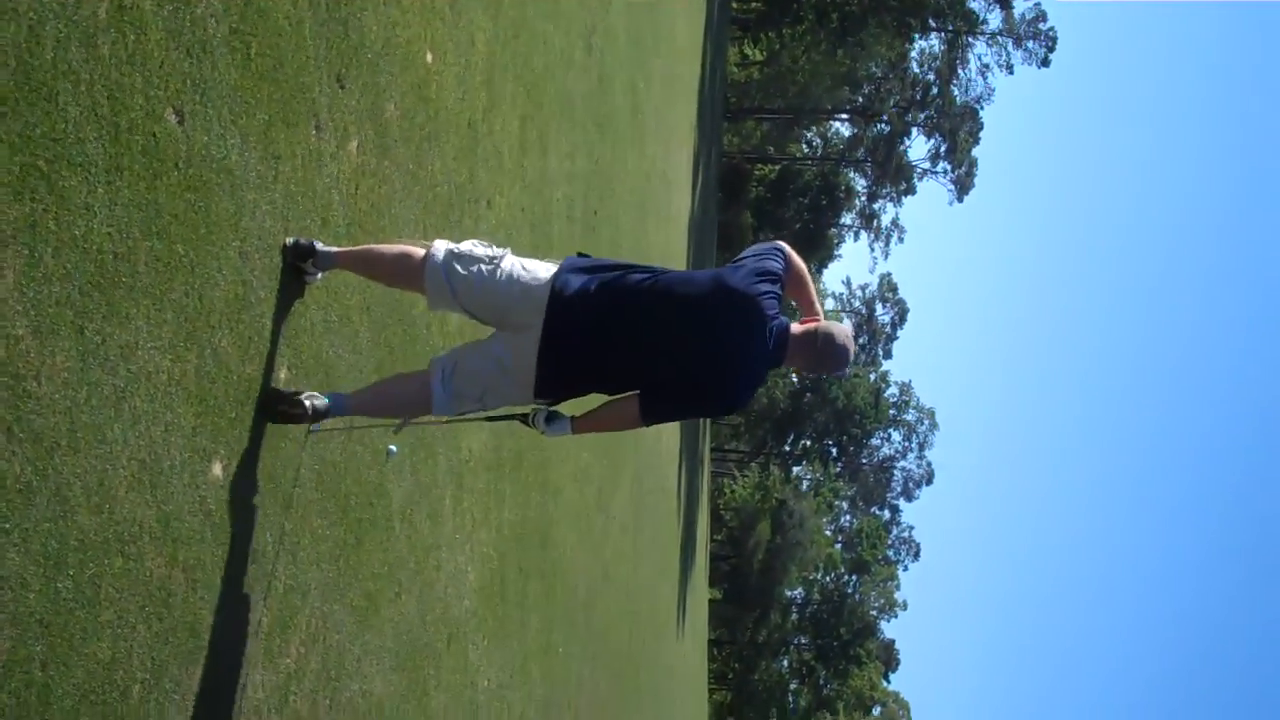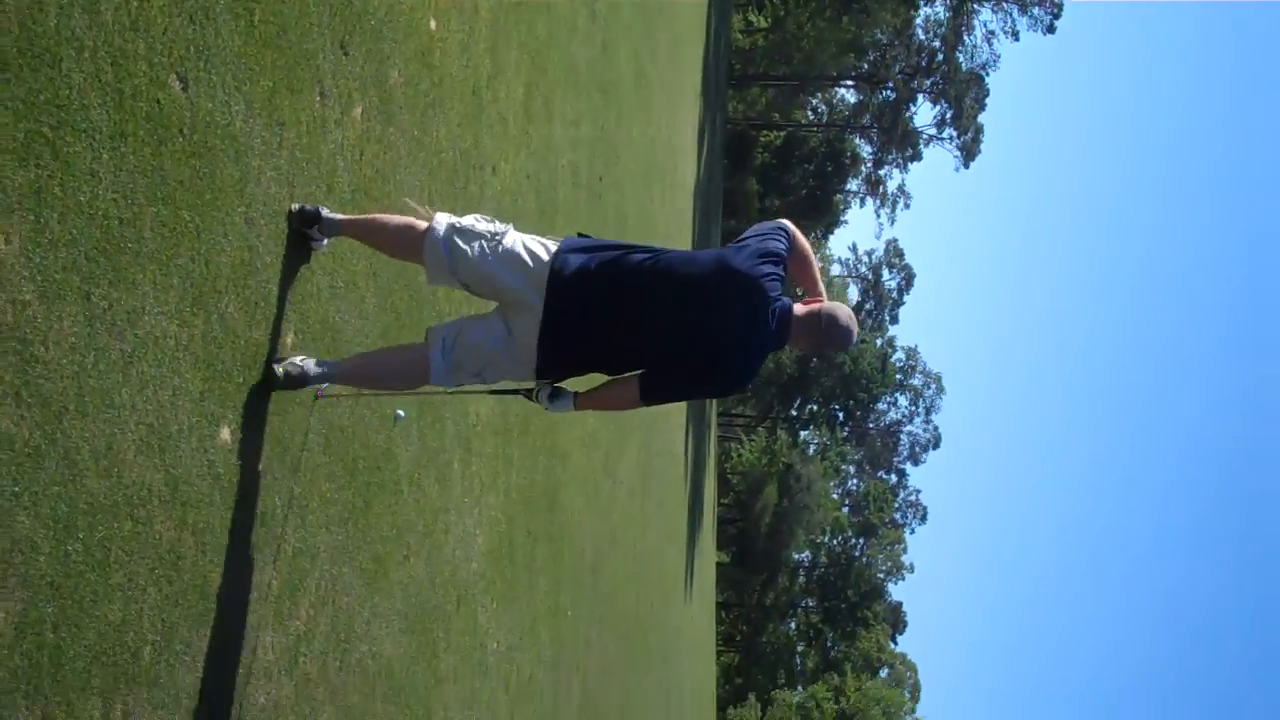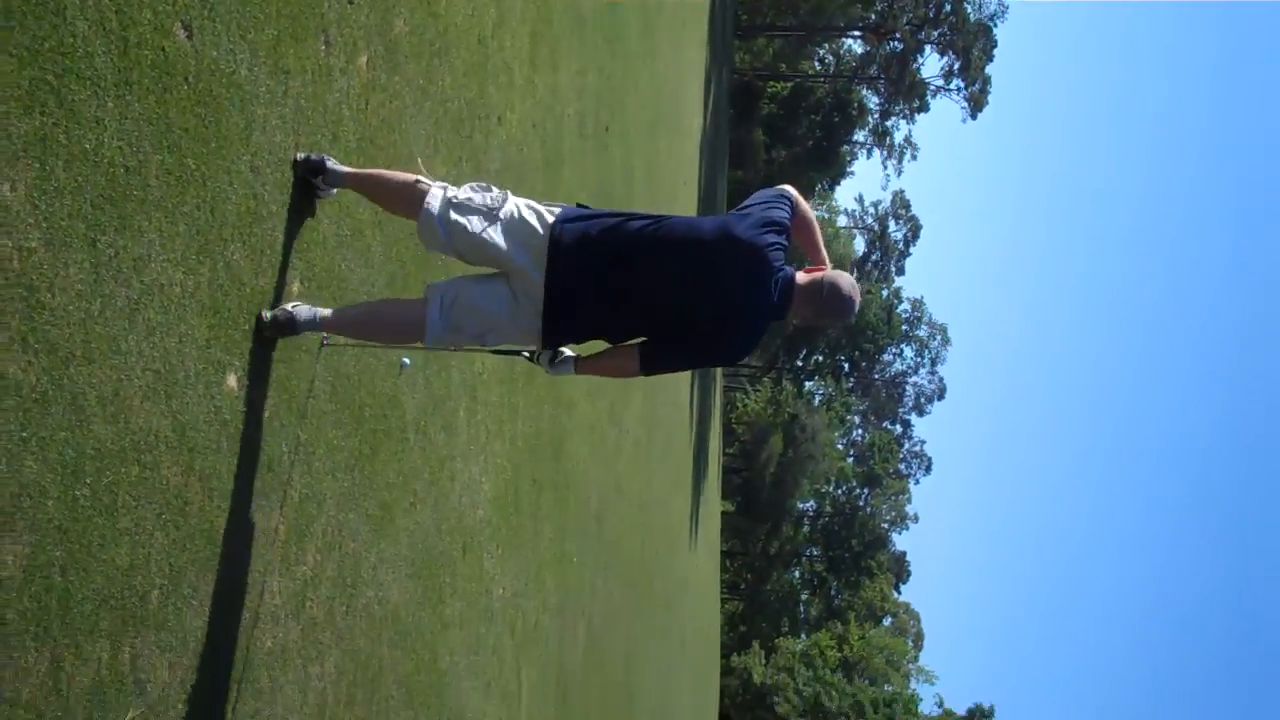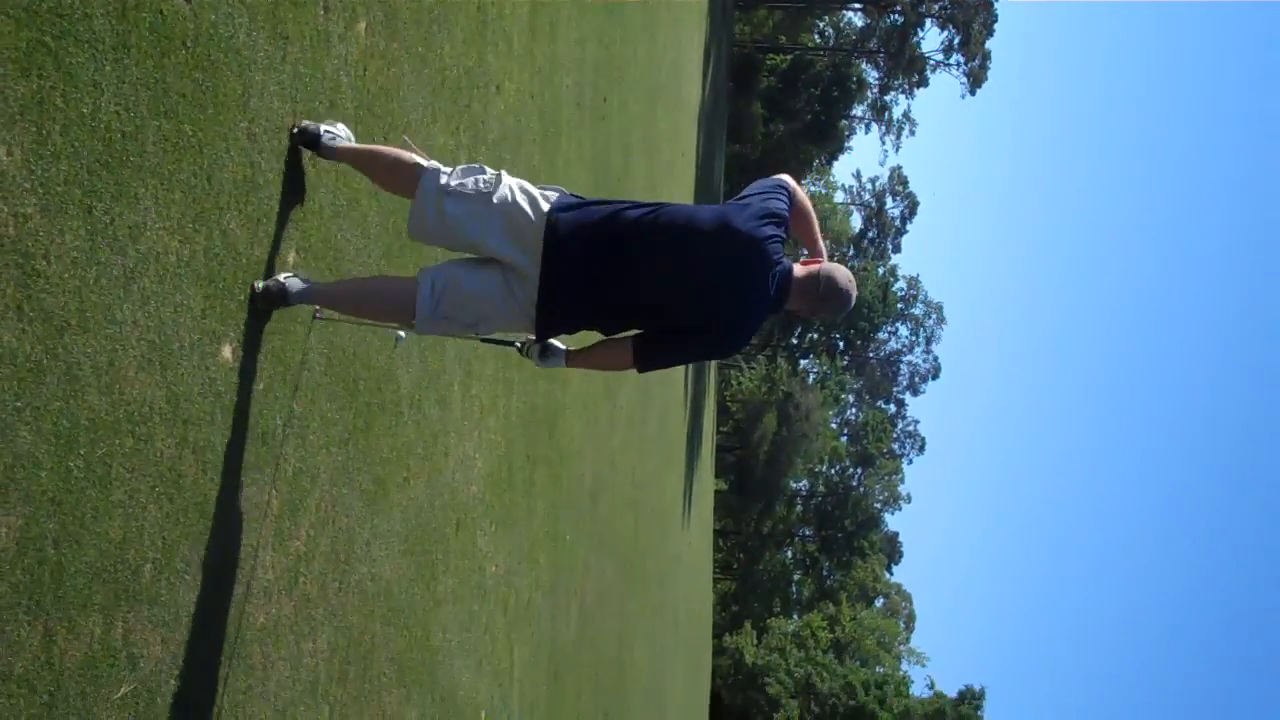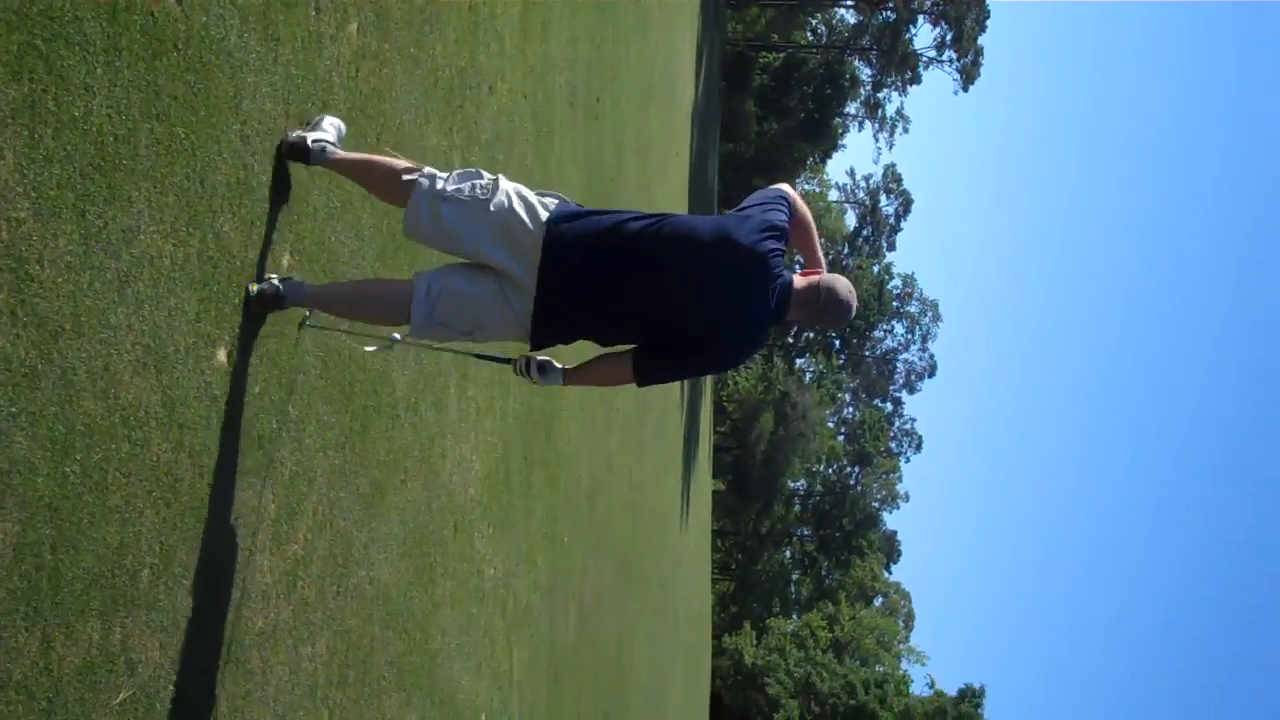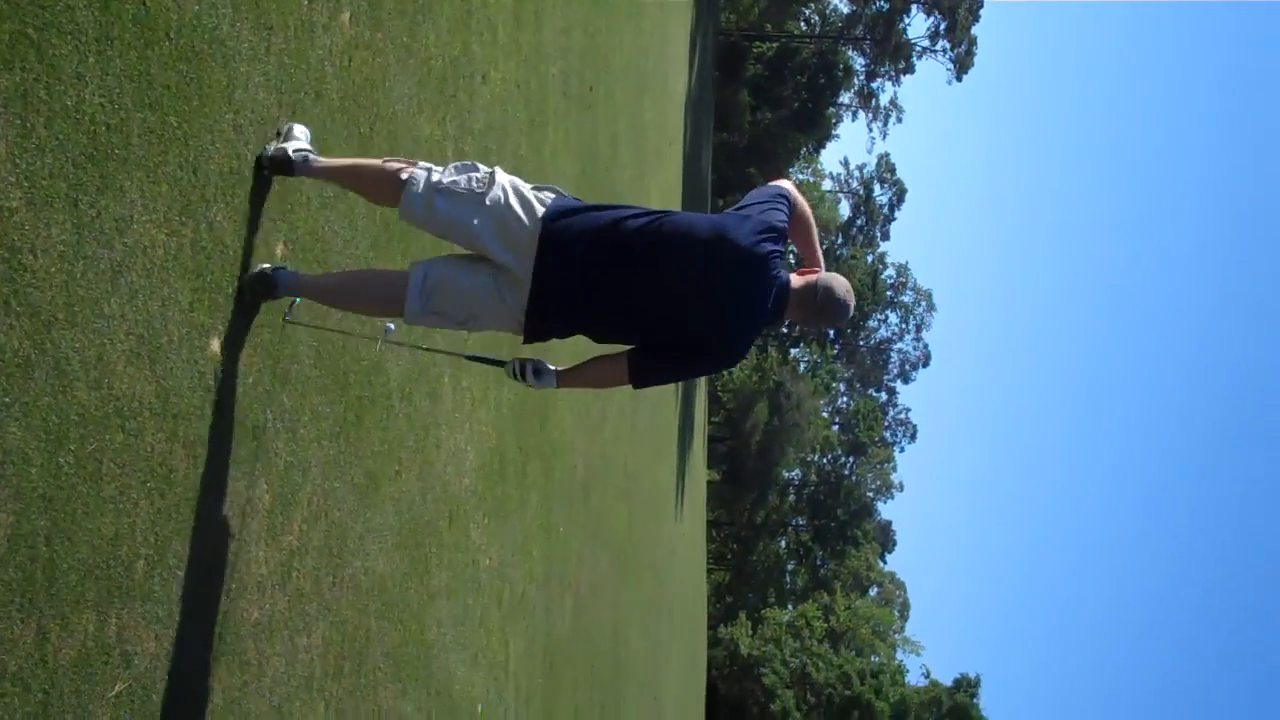
dt=0.1s
person 1, frame 1
left shoulder: (759, 282)
right shoulder: (735, 387)
left elbow: (783, 248)
right elbow: (641, 408)
left wrist: (813, 312)
right wrist: (570, 426)
left hip: (561, 288)
right hip: (554, 367)
left knee: (436, 266)
right knee: (440, 387)
left ankle: (326, 255)
right ankle: (330, 405)
person 1, frame 2
left shoulder: (763, 261)
right shoulder: (735, 367)
left elbow: (788, 228)
right elbow: (642, 388)
left wrist: (817, 291)
right wrist: (573, 401)
left hip: (561, 267)
right hip: (554, 345)
left knee: (437, 237)
right knee: (439, 358)
left ankle: (332, 221)
right ankle: (324, 372)
person 1, frame 3
left shoulder: (764, 231)
right shoulder: (738, 337)
left elbow: (790, 193)
right elbow: (641, 358)
left wrist: (820, 258)
right wrist: (571, 365)
left hip: (562, 235)
right hip: (556, 314)
left knee: (438, 205)
right knee: (433, 318)
left ankle: (334, 172)
right ankle: (319, 319)
person 1, frame 4
left shoulder: (762, 222)
right shoulder: (733, 330)
left elbow: (788, 182)
right elbow: (636, 350)
left wrist: (817, 248)
right wrist: (564, 358)
left hip: (556, 220)
right hip: (548, 300)
left knee: (435, 186)
right knee: (424, 301)
left ankle: (332, 143)
right ankle: (308, 292)
person 1, frame 5
left shoulder: (762, 231)
right shoulder: (733, 343)
left elbow: (786, 193)
right elbow: (635, 365)
left wrist: (816, 264)
right wrist: (562, 376)
left hip: (555, 229)
right hip: (544, 308)
left knee: (430, 195)
right knee: (419, 305)
left ankle: (323, 149)
right ankle: (301, 293)
person 1, frame 6
left shoulder: (761, 230)
right shoulder: (729, 342)
left elbow: (785, 187)
right elbow: (633, 367)
left wrist: (815, 261)
right wrist: (557, 378)
left hip: (553, 222)
right hip: (542, 302)
left knee: (426, 188)
right knee: (415, 294)
left ankle: (307, 160)
right ankle: (295, 283)
